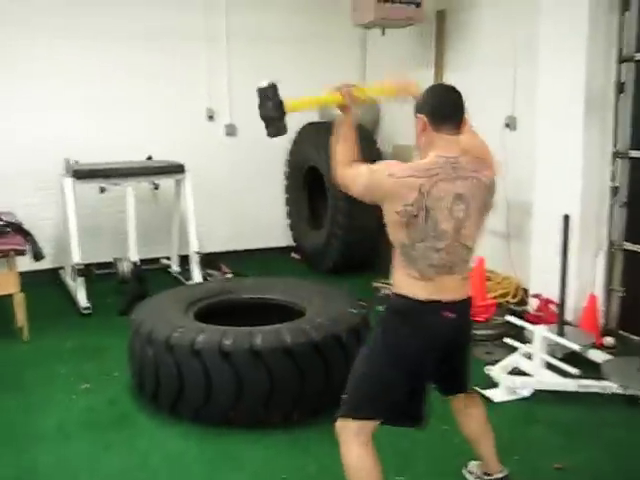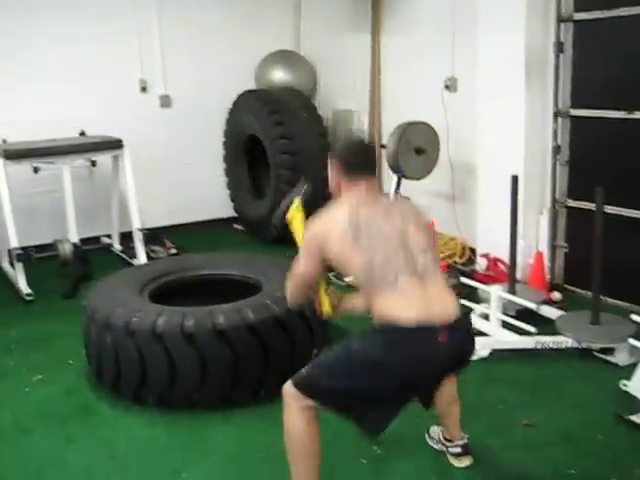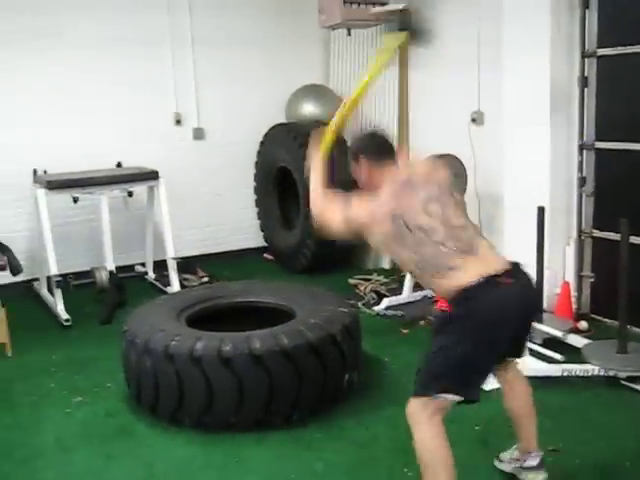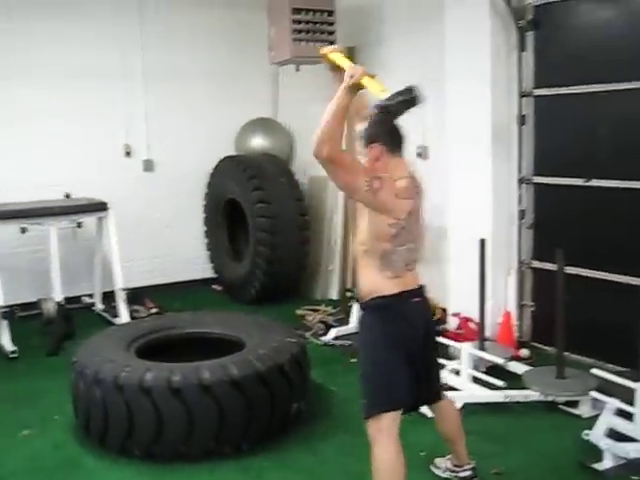
dt=1s
person 1, frame 1
left shoulder: (397, 179)
right shoulder: (484, 167)
left elbow: (344, 173)
right elbow: (463, 127)
left wrist: (345, 114)
right wrist: (415, 90)
left hip: (409, 317)
right hip: (459, 313)
left knee: (352, 429)
right knee: (460, 393)
person 1, frame 2
left shoulder: (324, 226)
right shoulder: (412, 211)
left elbow: (295, 296)
left hip: (404, 347)
right hip: (458, 337)
left knee: (296, 396)
right ankle: (454, 441)
person 1, frame 3
left shoulder: (367, 212)
right shoulder: (432, 174)
left elbow: (323, 213)
left wrist: (317, 165)
left hip: (475, 309)
right hip: (518, 285)
left knee: (422, 411)
right knee: (505, 358)
person 1, frame 4
left shoulder: (387, 195)
right shoulder: (405, 179)
left elbow: (325, 151)
right elbow: (380, 129)
left wrist: (345, 87)
right wrist: (351, 87)
left hip: (385, 315)
right hip: (415, 305)
left knee: (383, 427)
right knee: (434, 395)
